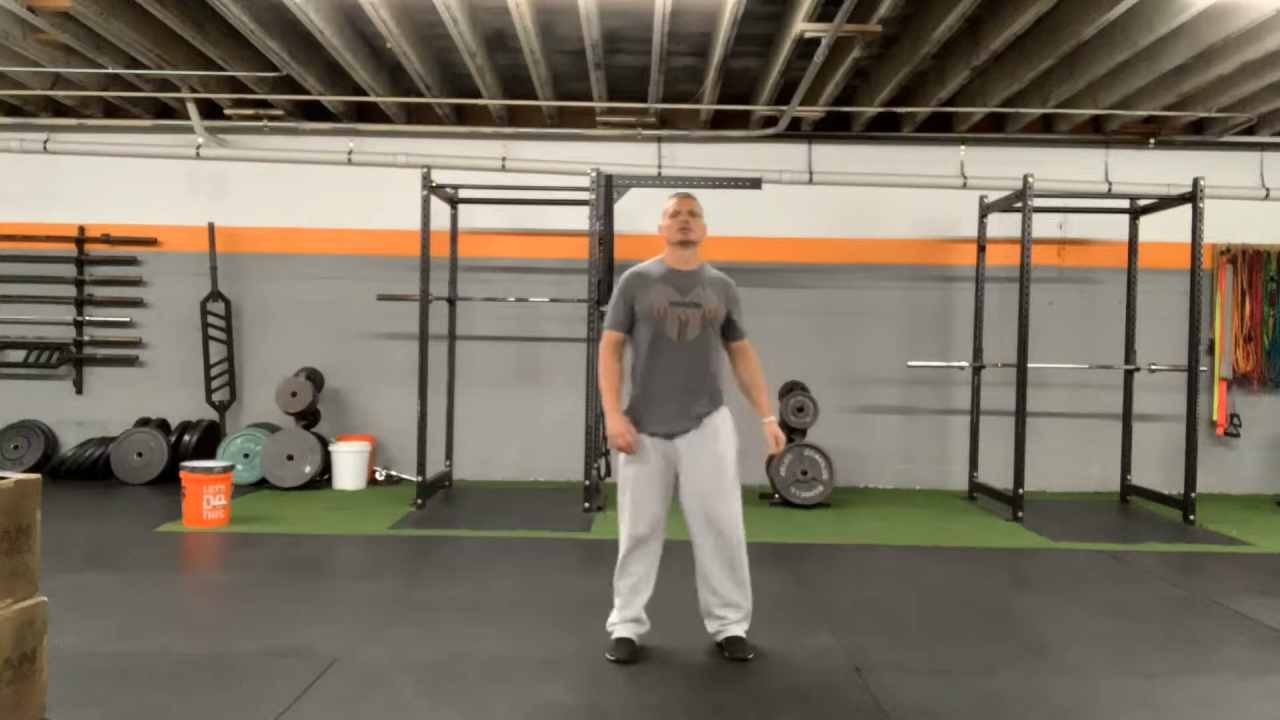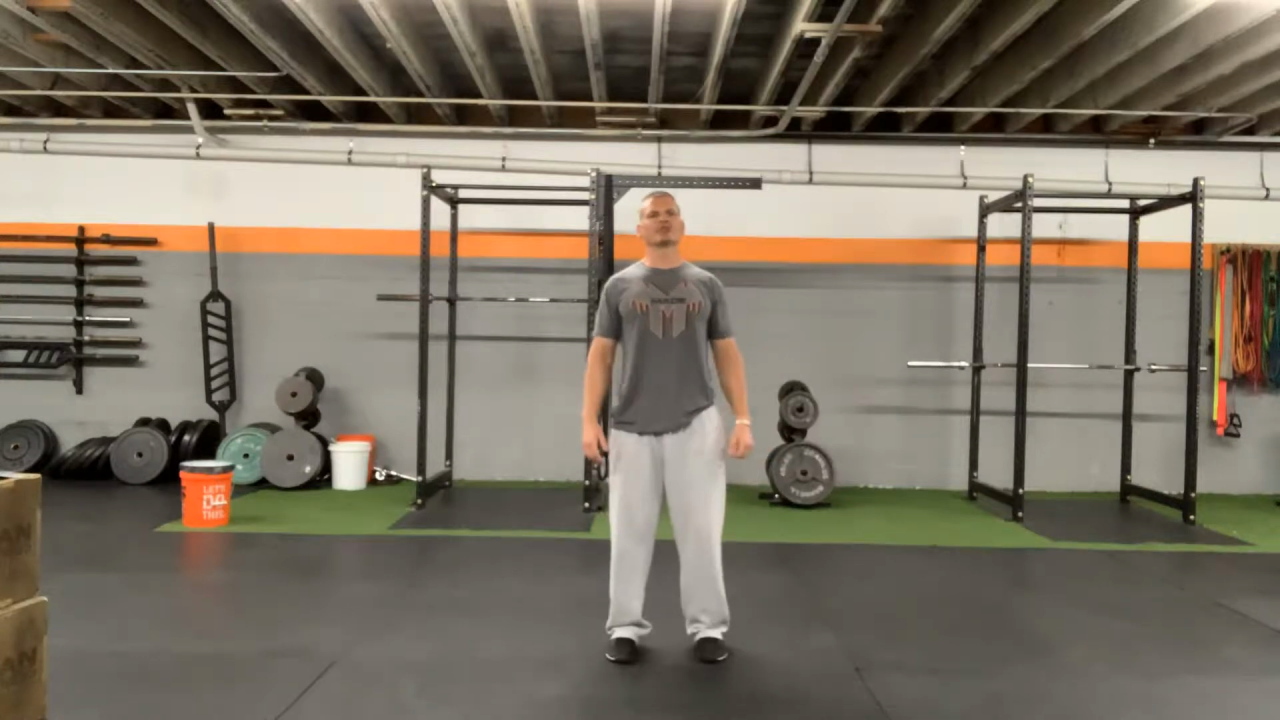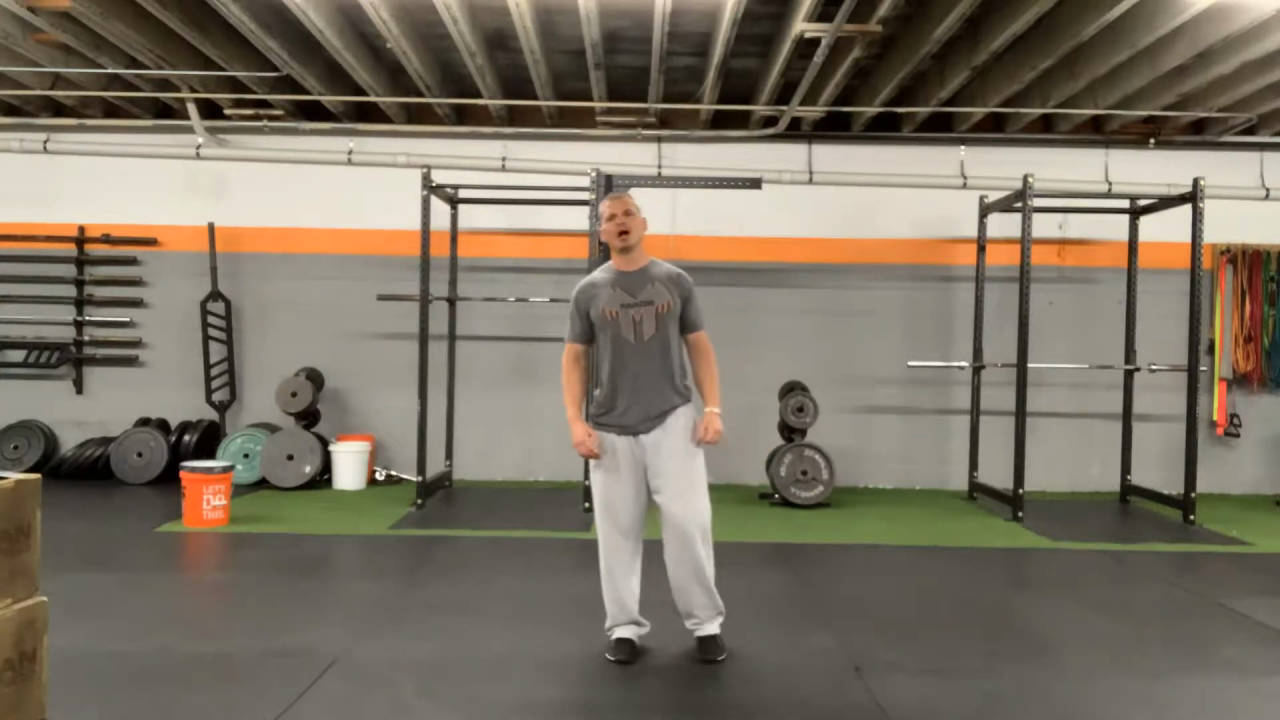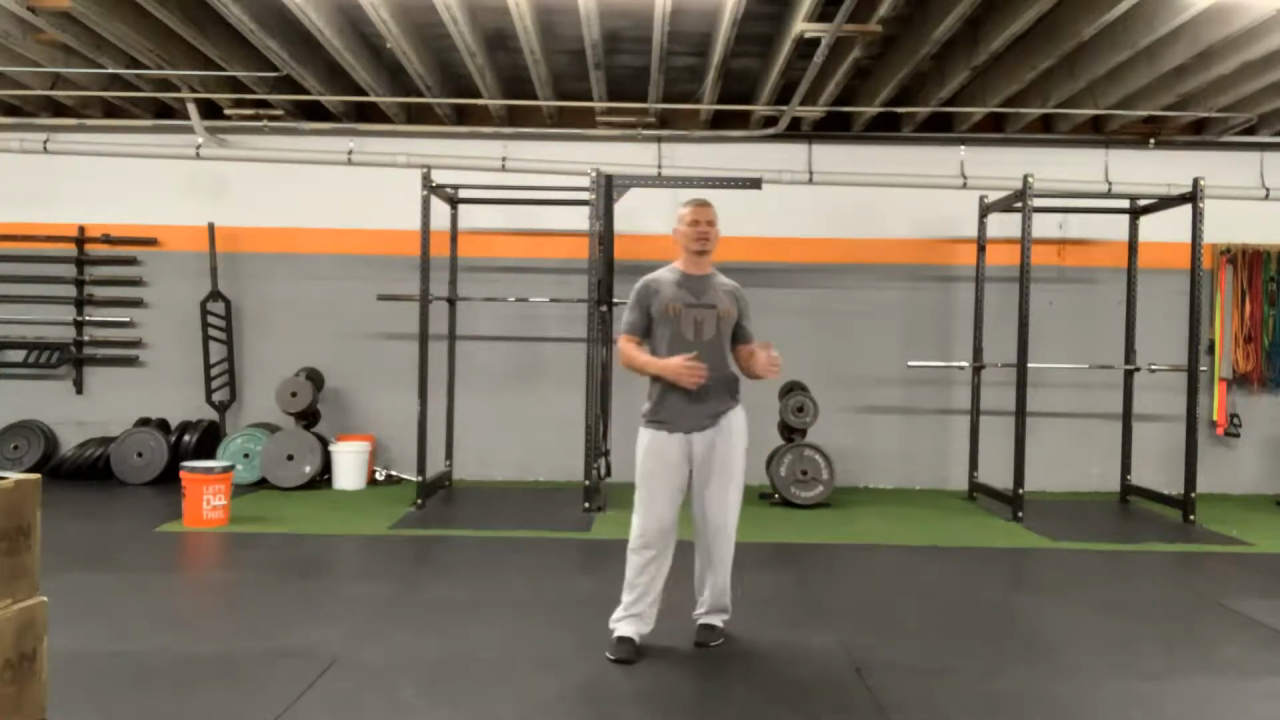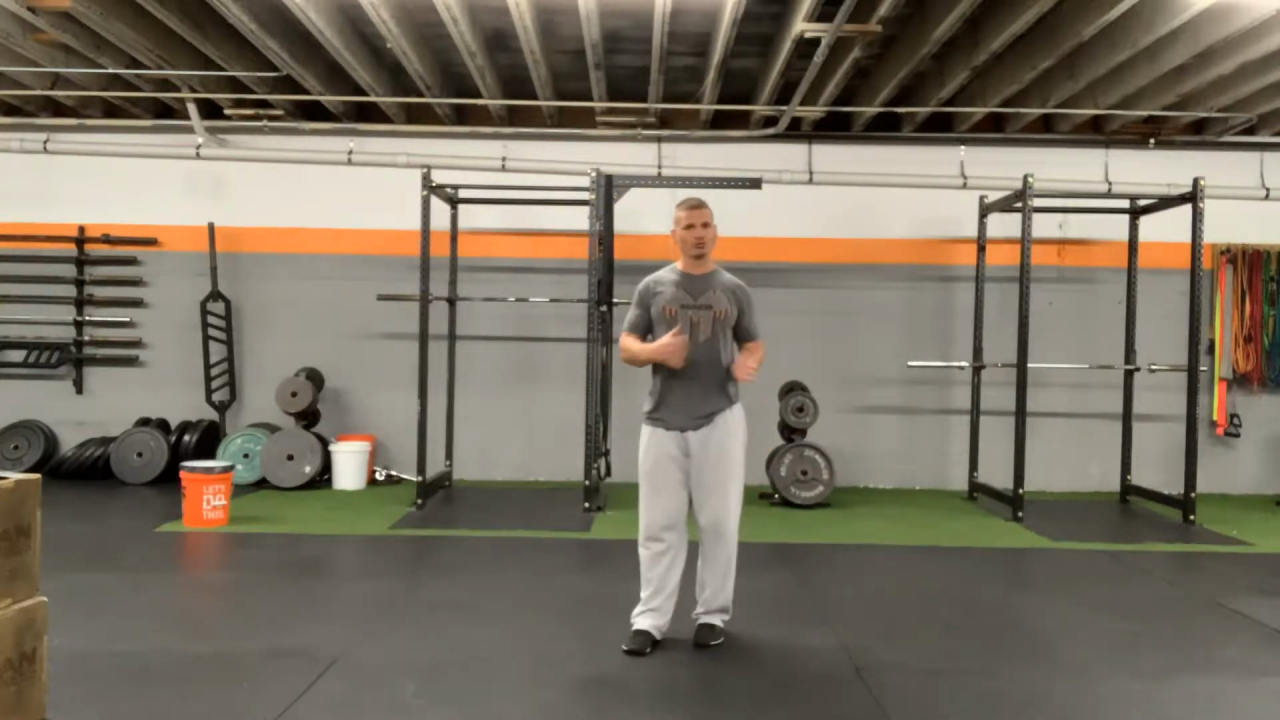
dt=1s
person 1, frame 1
left shoulder: (721, 287)
right shoulder: (636, 281)
left elbow: (742, 354)
right elbow: (610, 348)
left wrist: (767, 416)
right wrist: (613, 413)
left hip: (706, 425)
right hip: (645, 430)
left knee: (721, 529)
right knee: (639, 532)
left ankle: (728, 624)
right ankle: (626, 625)
person 1, frame 2
left shoulder: (707, 285)
right shoulder: (619, 285)
left elbow: (727, 355)
right elbow: (600, 355)
left wrist: (743, 419)
right wrist: (589, 421)
left hip: (696, 425)
right hip: (632, 428)
left knee: (700, 532)
right knee: (630, 532)
left ankle: (708, 626)
right ankle: (625, 626)
person 1, frame 3
left shoulder: (675, 280)
right shoulder: (589, 290)
left elbow: (699, 347)
right elbow: (574, 357)
left wrist: (712, 407)
right wrist: (575, 420)
left hip: (673, 420)
right hip: (611, 429)
left knee: (687, 521)
right knee: (618, 531)
left ankle: (706, 622)
right ankle: (624, 625)
person 1, frame 4
left shoulder: (732, 293)
right shoulder: (651, 287)
left elbow: (746, 356)
right elbow: (625, 349)
left wrist: (763, 364)
right wrist: (663, 367)
left hip: (722, 423)
right hip: (663, 425)
left knee: (717, 526)
right knee: (652, 527)
left ankle: (712, 613)
right ankle: (629, 623)
person 1, frame 5
left shoulder: (734, 290)
right shoulder: (652, 287)
left elbow: (752, 347)
right elbow: (626, 346)
left wrist: (745, 366)
right wrist: (654, 351)
left hip: (719, 421)
right hip: (662, 423)
left knee: (718, 523)
right knee: (659, 526)
left ankle: (713, 614)
right ankle: (650, 619)
